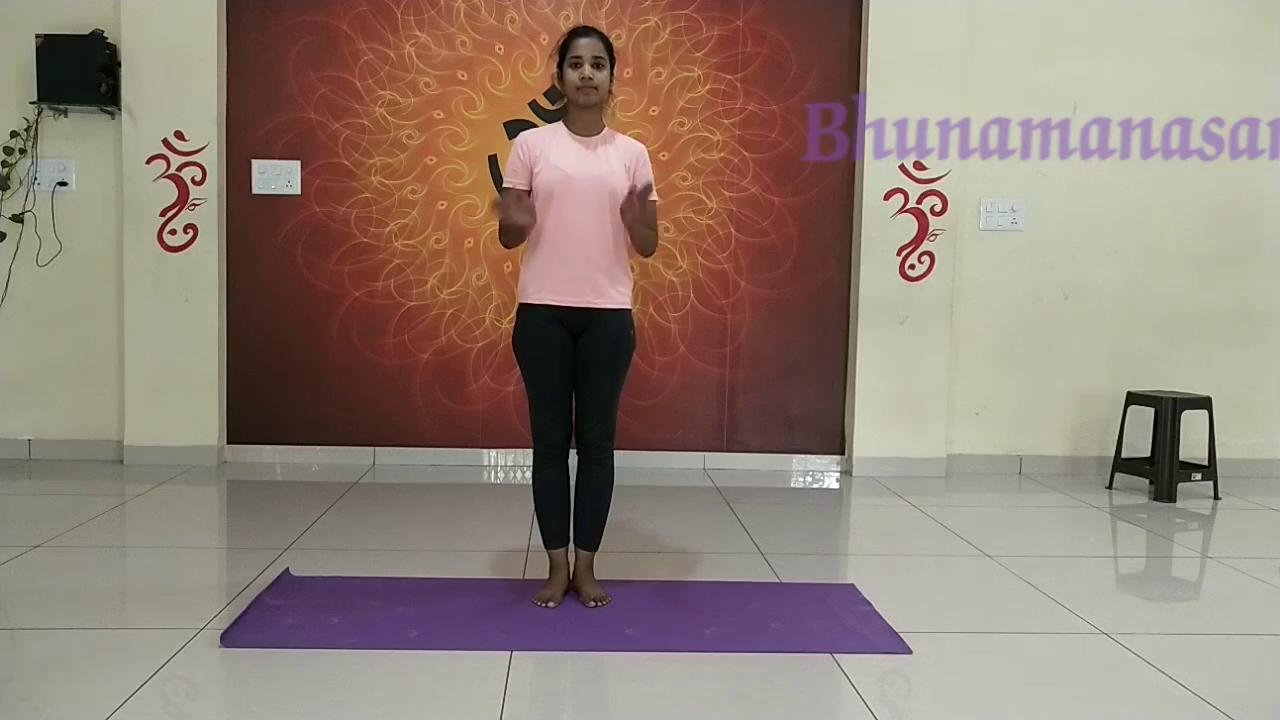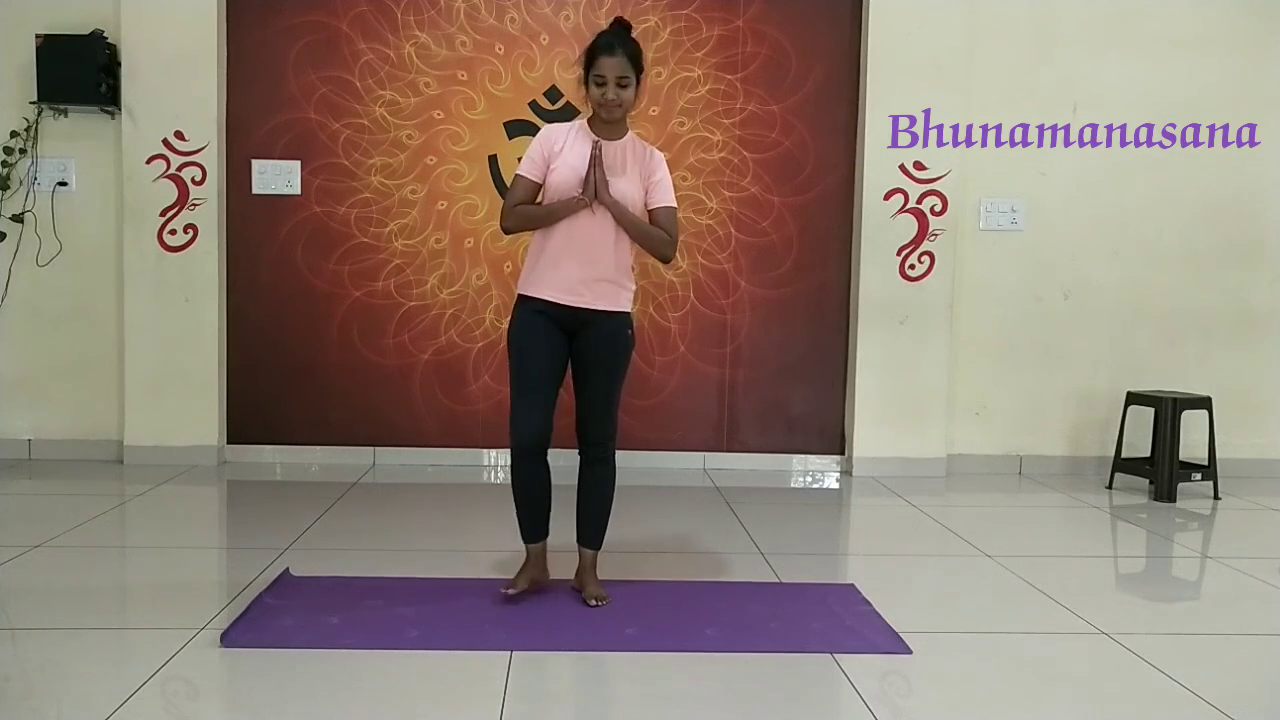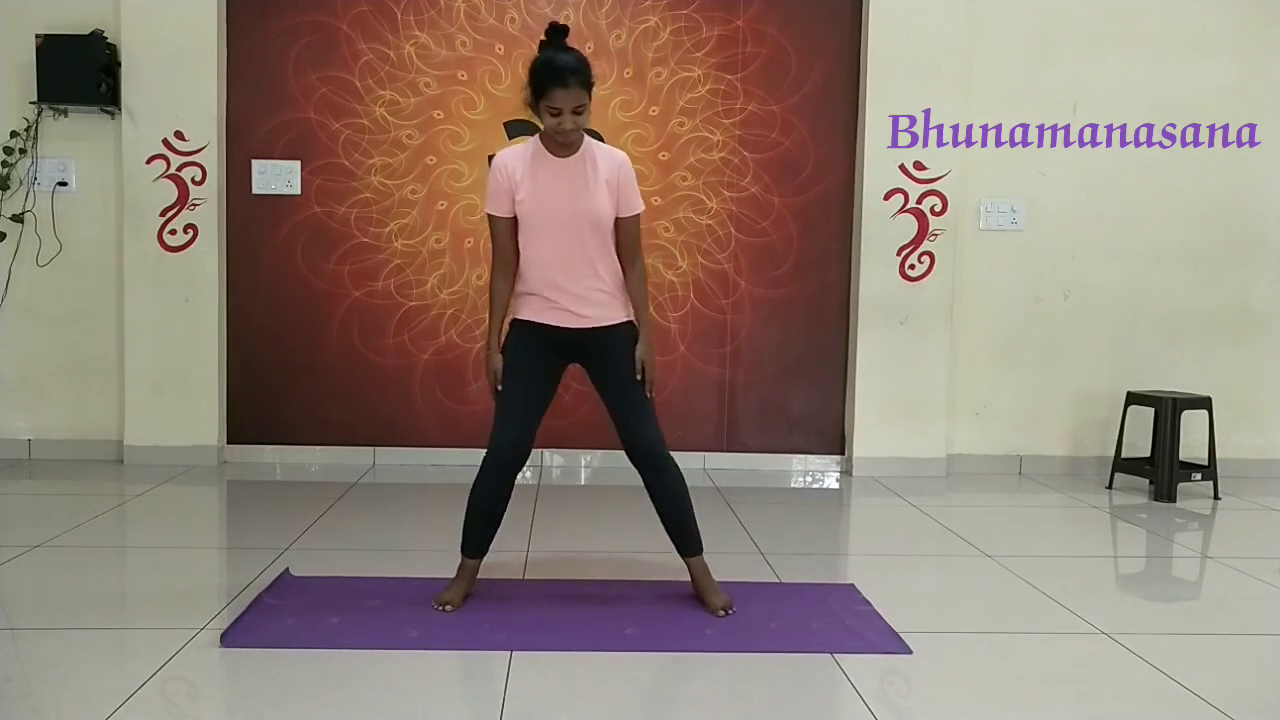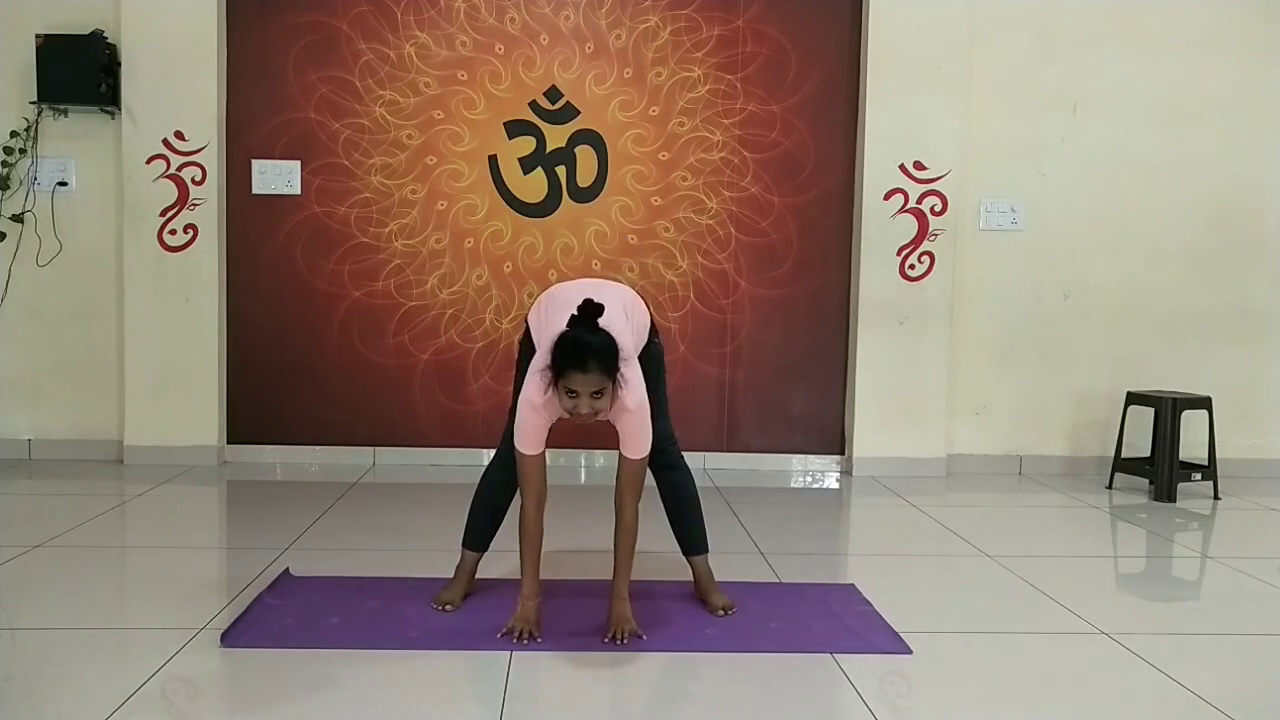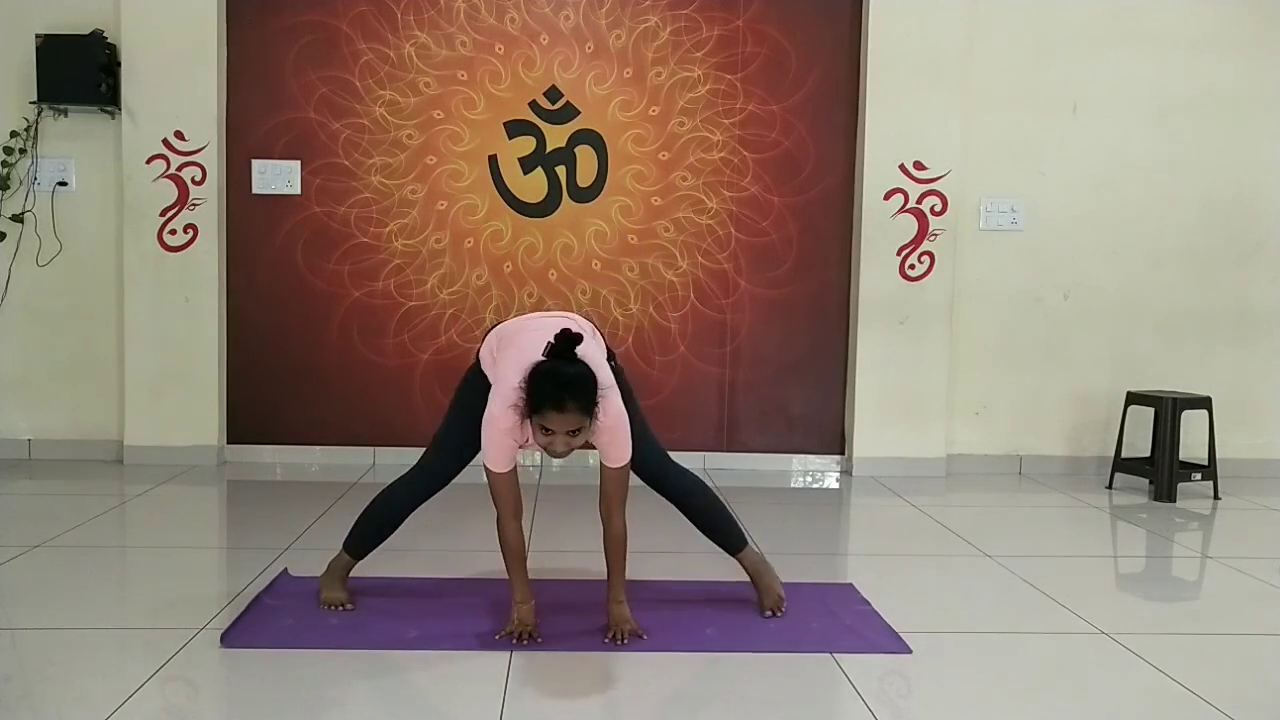
dt=1s
person 1, frame 1
left shoulder: (632, 153)
right shoulder: (531, 144)
left elbow: (646, 242)
right elbow: (511, 236)
left wrist: (640, 222)
right wrist: (513, 225)
left hip: (608, 315)
right hip: (543, 311)
left knee: (597, 441)
right knee: (550, 440)
left ankle: (586, 565)
right ankle: (557, 565)
person 1, frame 2
left shoulder: (651, 160)
right shoulder: (552, 139)
left elbow: (667, 247)
right elbow: (511, 218)
left wrist: (610, 202)
right wrist: (577, 199)
left hip: (607, 316)
right hip: (540, 308)
left knee: (597, 442)
right knee: (528, 435)
left ankle: (587, 566)
right ankle: (535, 558)
person 1, frame 3
left shoulder: (614, 165)
right shoulder: (509, 166)
left elbow: (631, 258)
right elbow: (504, 262)
left wrist: (645, 333)
right wrist: (493, 341)
left hip: (609, 329)
right hip: (536, 330)
left knee: (648, 449)
right knee: (505, 452)
left ankle: (699, 572)
right ankle: (466, 573)
person 1, frame 4
left shoulder: (631, 394)
right shoulder: (537, 391)
left elbow: (627, 504)
right elbow: (532, 502)
left wrist: (621, 599)
right wrist: (528, 597)
right hip: (548, 315)
left knee: (663, 452)
right knee: (511, 456)
left ankle: (703, 576)
right ankle: (465, 572)
person 1, frame 5
left shoulder: (609, 408)
right shoulder: (504, 411)
left elbow: (612, 514)
right elbow: (508, 517)
left wrist: (617, 600)
right wrist: (522, 602)
right hip: (499, 355)
left knee: (660, 470)
right knee: (429, 474)
left ankle: (756, 567)
right ankle: (339, 567)
